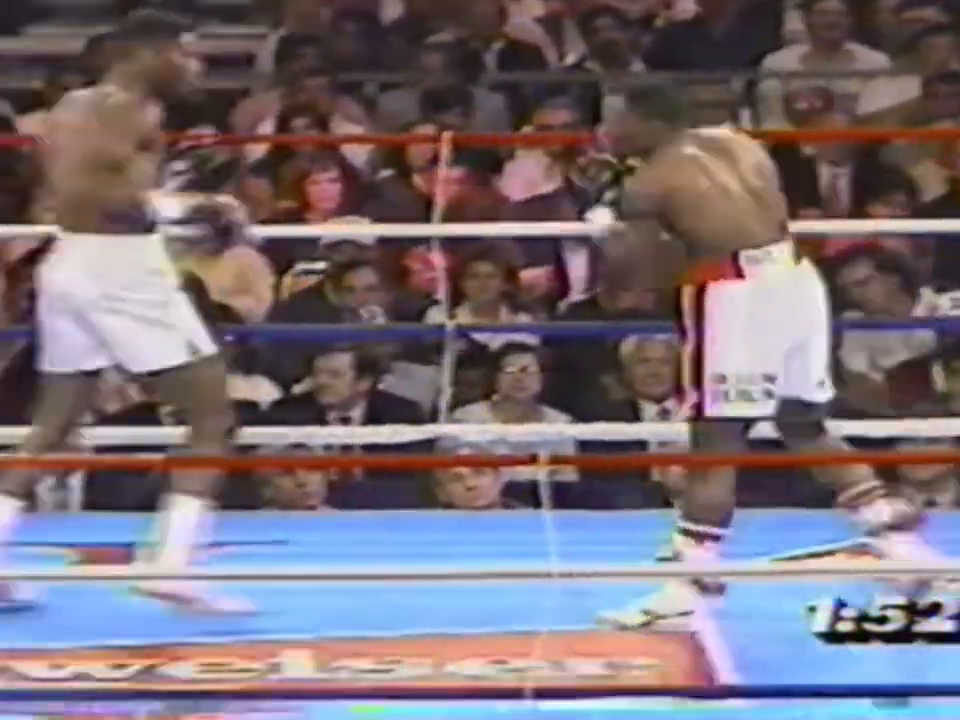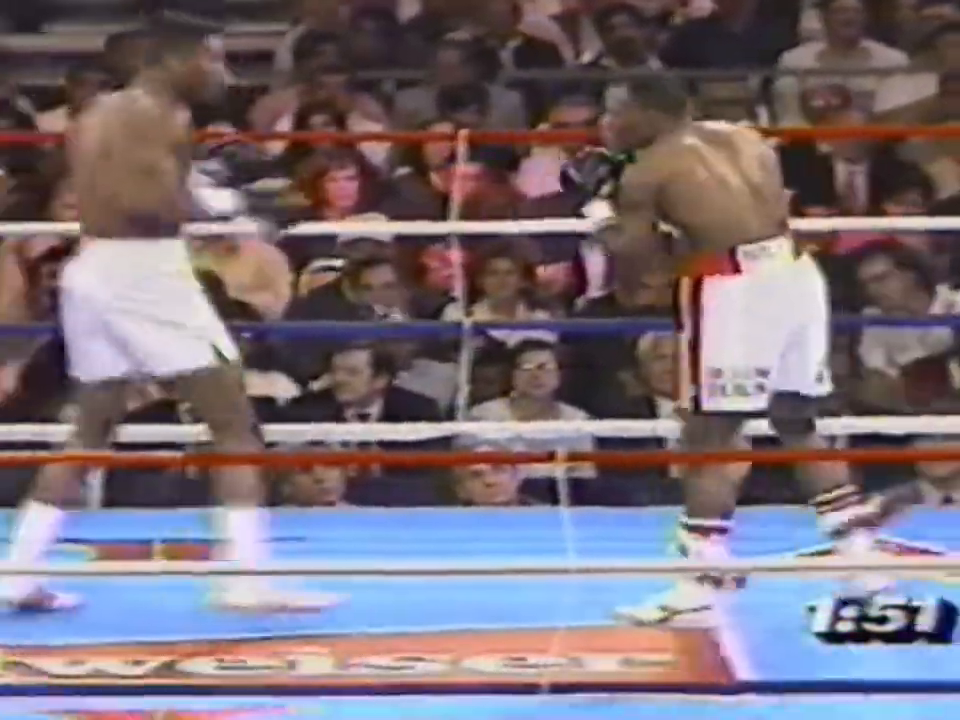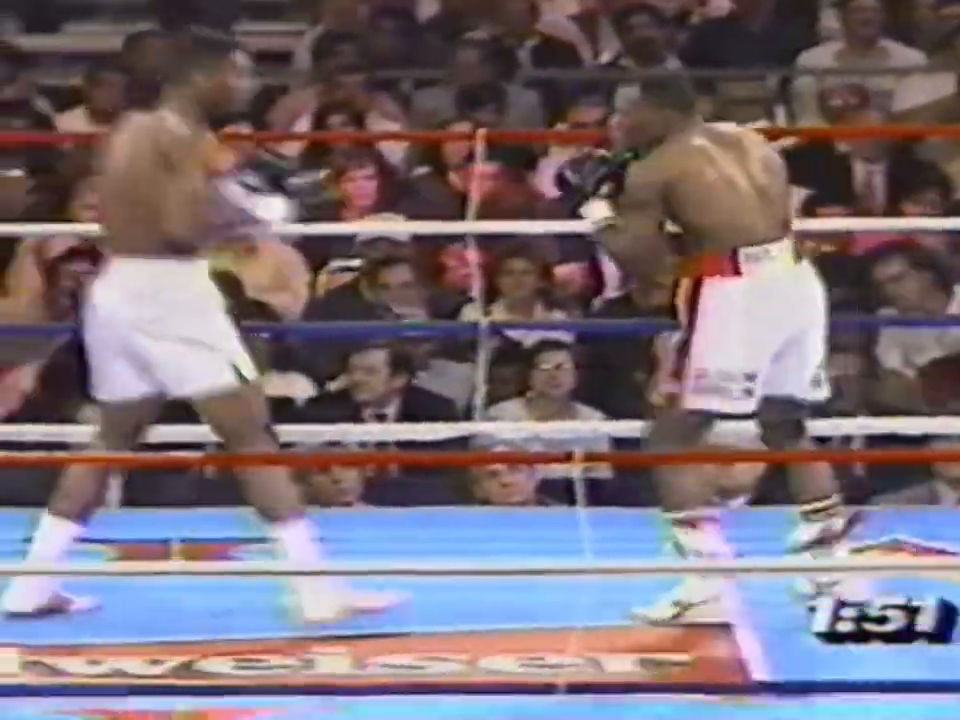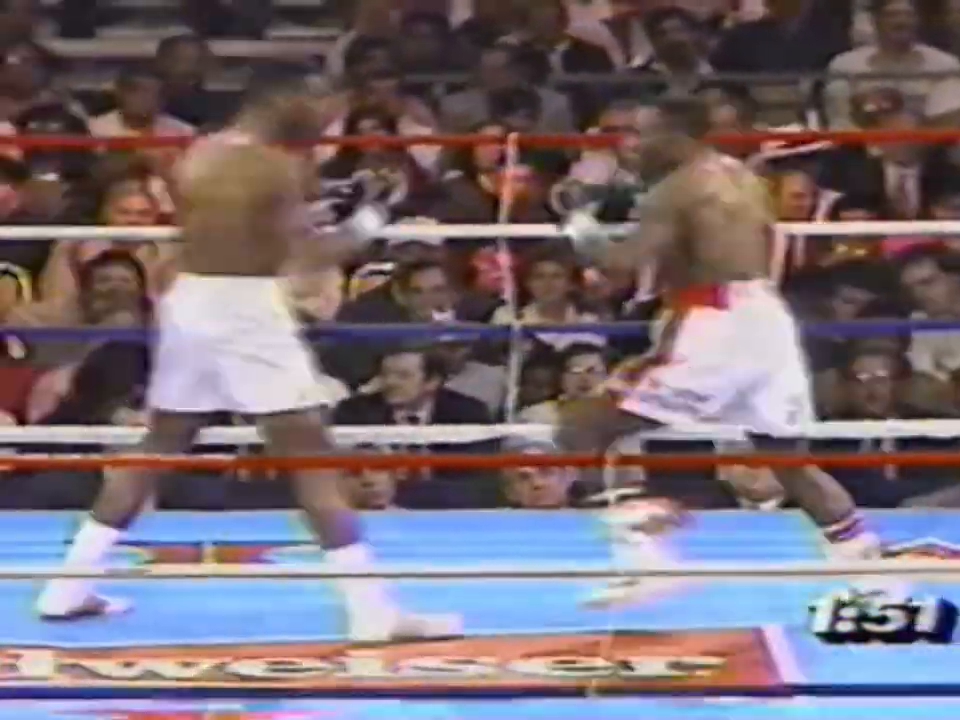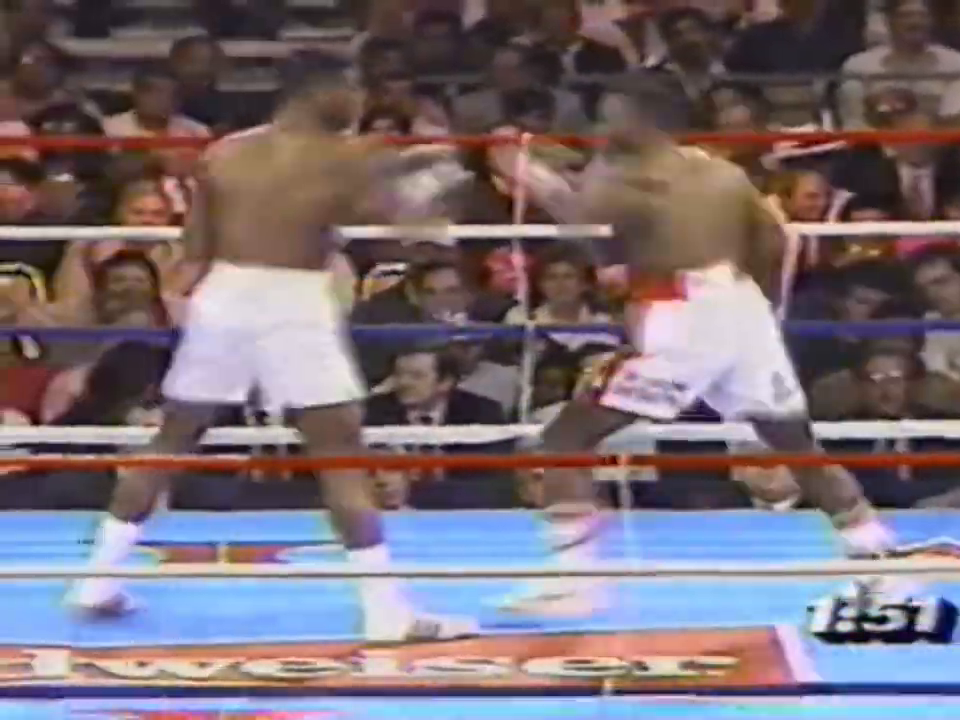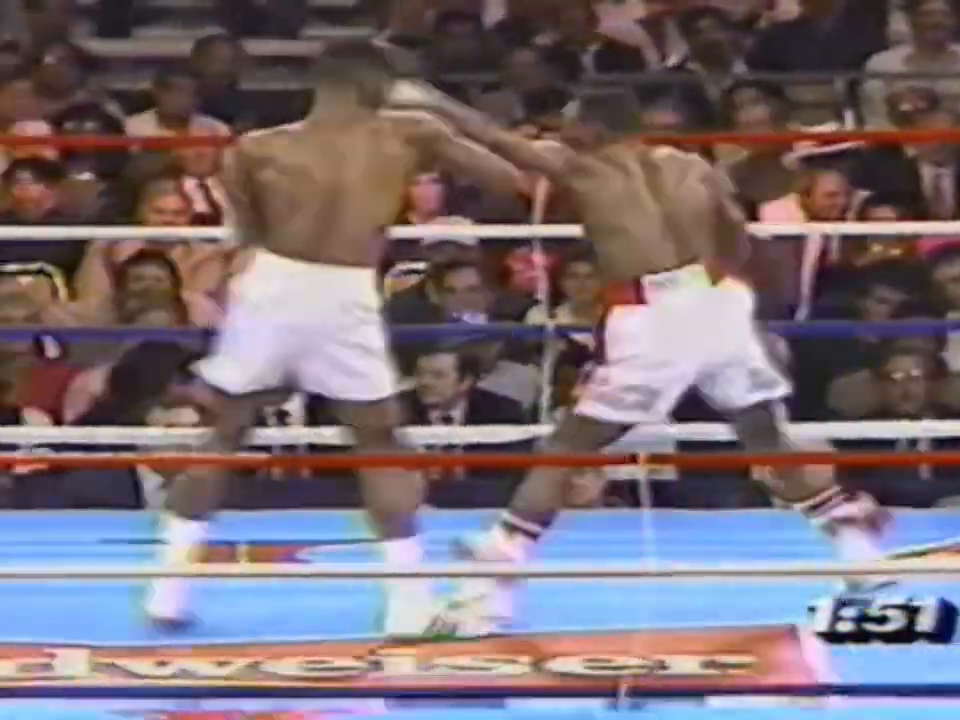
dt=0.1s
person 1, frame 1
left shoulder: (71, 106)
right shoulder: (134, 110)
right elbow: (85, 184)
left wrist: (158, 183)
right wrist: (160, 205)
left hip: (67, 268)
right hip: (124, 271)
left knee: (51, 426)
right knee: (213, 416)
right ankle: (171, 565)
person 1, frame 2
left shoulder: (97, 112)
right shoulder: (163, 116)
right elbow: (133, 195)
left wrist: (198, 182)
left hip: (89, 276)
right hip: (147, 275)
left knee: (90, 433)
right knee: (234, 425)
right ankle: (248, 576)
person 1, frame 3
left shoulder: (129, 132)
right shoulder: (187, 139)
right elbow: (187, 228)
left wrist: (232, 192)
right wrist: (261, 213)
left hip: (115, 291)
right hip: (173, 296)
left knee: (111, 447)
right knee: (253, 446)
right ankle: (317, 590)
person 1, frame 4
left shoulder: (197, 156)
right shoulder: (275, 164)
right elbow: (309, 252)
right wrist: (362, 227)
left hip: (188, 306)
right hip: (248, 313)
left knee: (156, 454)
right knee: (313, 464)
left ankle: (67, 586)
right ankle: (373, 613)
person 1, frame 5
left shoulder: (220, 154)
right shoulder: (351, 153)
left elbow: (198, 247)
right elbow: (399, 213)
right wrist: (426, 181)
left hip: (222, 300)
right hip: (297, 310)
left knee: (171, 445)
right knee: (343, 462)
left ankle: (99, 584)
right ankle: (389, 615)
person 1, frame 6
left shoulder: (256, 150)
right shoulder: (405, 132)
left elbow: (248, 232)
right elbow: (506, 179)
left hip: (267, 290)
right hip: (342, 302)
left knee: (220, 442)
right knee: (383, 455)
left ankle: (169, 588)
right ankle: (410, 606)
person 2, frame 1
left shoulder: (654, 183)
right shoulder: (740, 144)
left elbow: (636, 269)
left hip: (739, 299)
right hip: (799, 285)
left knee: (712, 446)
right knee: (809, 431)
left ankle: (692, 588)
right ankle: (901, 543)
person 2, frame 2
left shoulder: (647, 174)
right shoulder: (741, 138)
left elbow: (636, 256)
left wrist: (597, 209)
left hip: (734, 292)
right hip: (795, 279)
left knee: (709, 441)
right knee: (799, 427)
left ankle: (705, 584)
right ankle: (857, 545)
person 2, frame 3
left shoulder: (654, 171)
right shoulder: (748, 140)
left elbow: (632, 254)
left wrist: (594, 207)
left hip: (734, 298)
right hip: (794, 284)
left knee: (674, 437)
right knee: (788, 437)
left ankle: (708, 578)
right ankle: (836, 563)
person 2, frame 4
left shoulder: (673, 193)
right shoulder: (737, 176)
left elbow: (629, 261)
left wrist: (583, 231)
left hip: (714, 330)
right hip: (765, 321)
left knee: (581, 432)
right knee: (789, 460)
left ankle: (643, 556)
person 2, frame 5
left shoulder: (635, 171)
right shoulder: (722, 171)
left elbow: (576, 210)
right elbow: (772, 241)
left wrist: (527, 172)
left hip: (678, 320)
right hip: (741, 309)
left knee: (567, 437)
right knee: (793, 446)
left ankle: (573, 576)
person 2, frame 6
left shoulder: (583, 169)
right shoulder: (694, 168)
left elbow: (501, 141)
right elbow: (737, 240)
left wrist: (430, 100)
left hip: (650, 320)
right hip: (717, 307)
left knee: (566, 450)
right knee: (766, 438)
left ankle: (489, 585)
right ankle: (858, 543)
